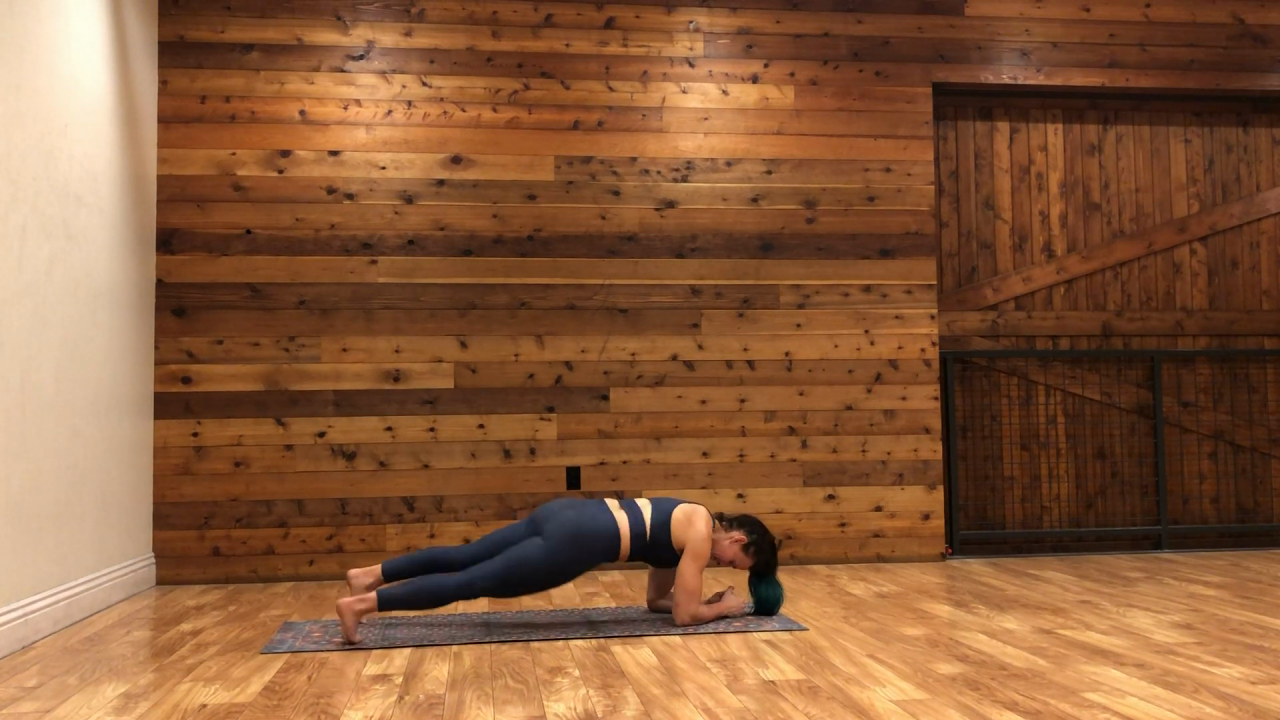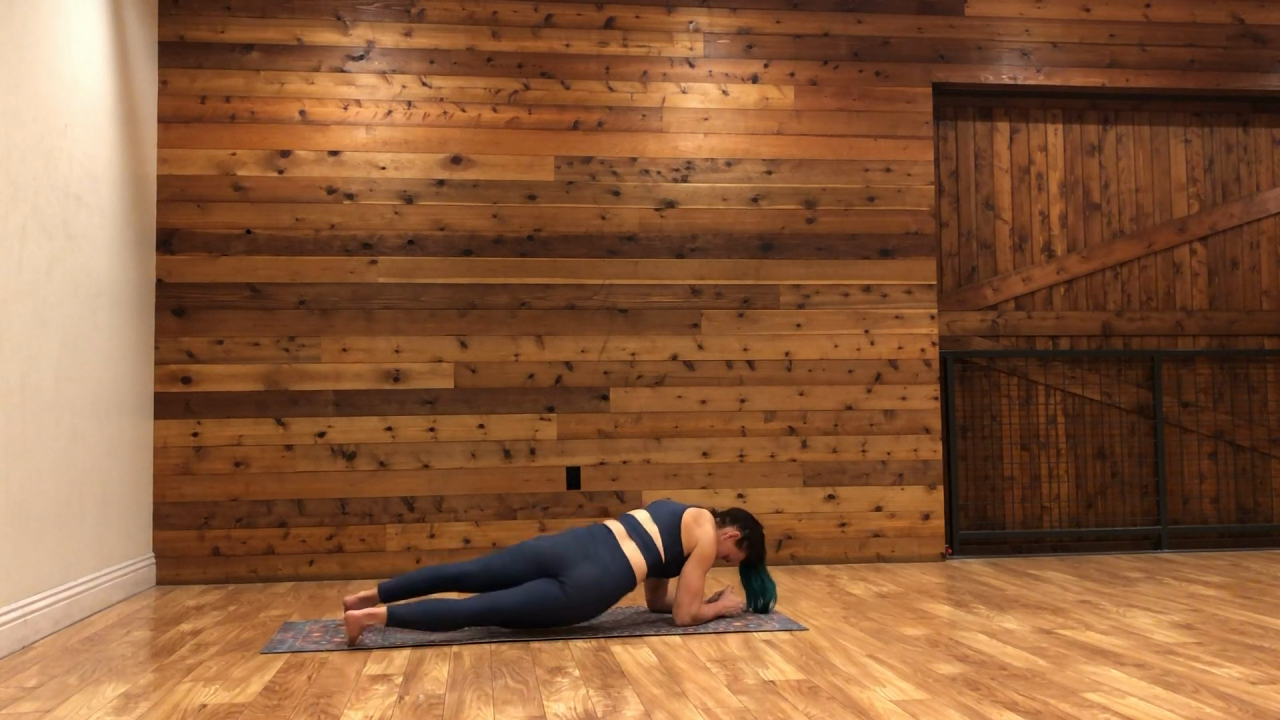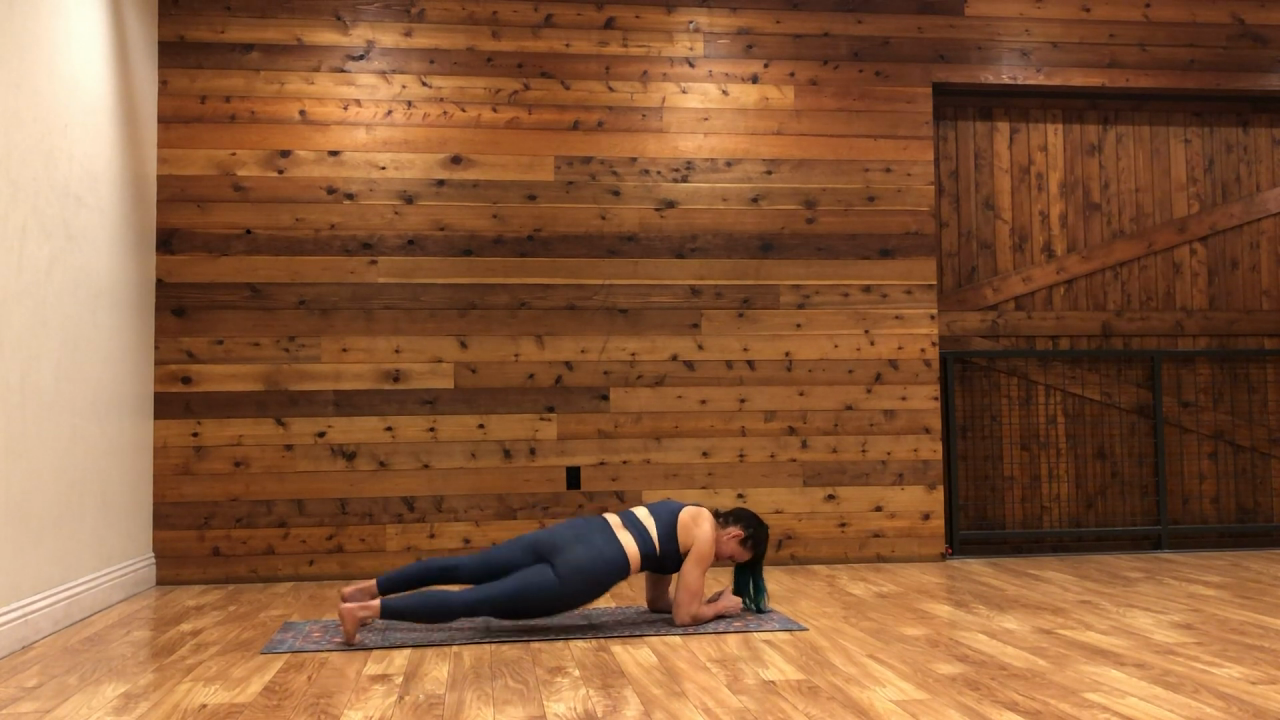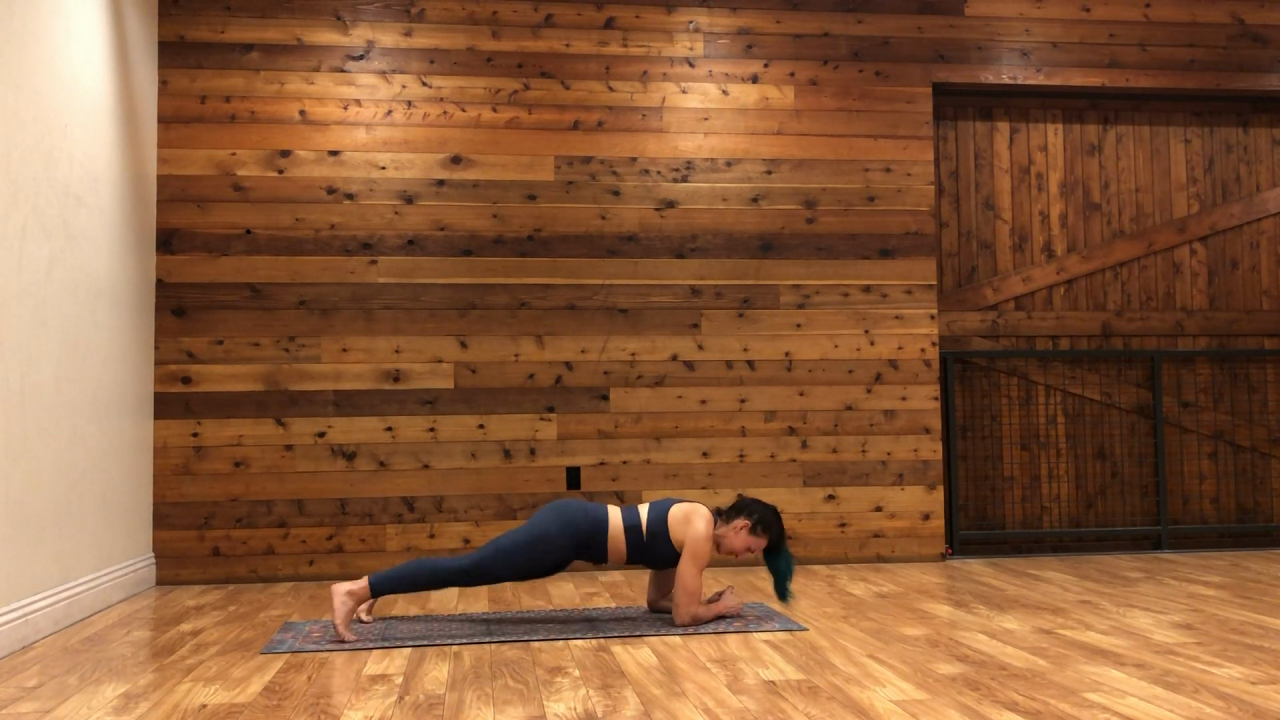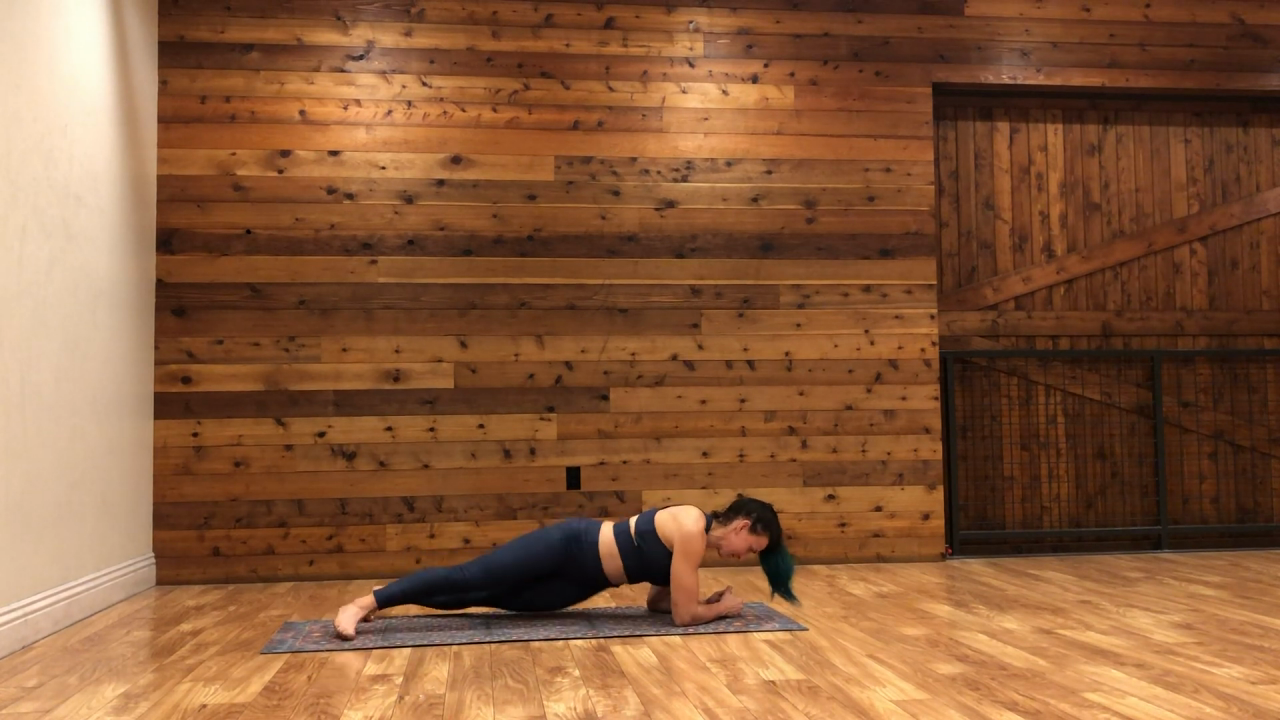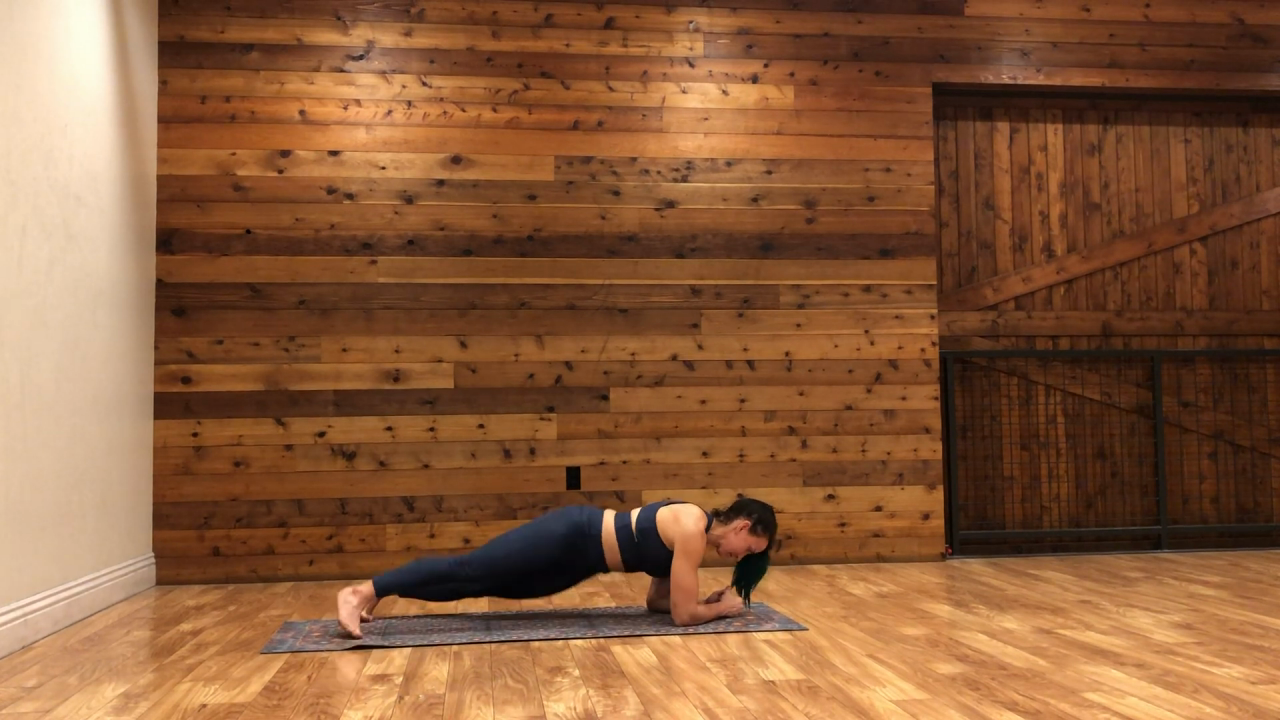
dt=0.3s
person 1, frame 1
left shoulder: (687, 520)
right shoulder: (702, 533)
left elbow: (657, 599)
right elbow: (683, 614)
left wrist: (706, 599)
right wrist: (723, 607)
left hip: (567, 513)
right hip: (578, 537)
left knee: (463, 558)
right knee: (470, 583)
left ankle: (370, 576)
right ankle: (361, 605)
person 1, frame 2
left shoulder: (677, 516)
right shoulder: (706, 535)
left elbow: (657, 599)
right elbow: (684, 615)
left wrist: (705, 599)
right wrist: (722, 606)
left hip: (570, 543)
right hip: (588, 583)
left knee: (463, 574)
right knee: (477, 609)
left ankle: (368, 596)
right ankle: (369, 617)
person 1, frame 3
left shoulder: (685, 517)
right shoulder: (705, 535)
left elbow: (657, 600)
right elbow: (684, 615)
left wrist: (705, 600)
right wrist: (721, 607)
left hip: (568, 534)
right hip: (584, 566)
left knee: (463, 570)
right knee: (474, 600)
left ankle: (367, 588)
right ankle: (364, 608)
person 1, frame 4
left shoulder: (688, 522)
right shoulder: (701, 531)
left elbow: (658, 600)
right elbow: (683, 614)
left wrist: (706, 599)
right wrist: (720, 607)
left hip: (570, 521)
right hip: (568, 530)
left knee: (469, 566)
right knee: (465, 570)
left ankle: (371, 584)
right ankle: (355, 591)
person 1, frame 5
left shoulder: (697, 537)
right shoulder: (691, 530)
left elbow: (659, 601)
right elbow: (683, 615)
left wrist: (706, 601)
right wrist: (721, 607)
left hip: (585, 576)
right hip: (570, 546)
left knee: (486, 596)
right knee: (470, 579)
left ankle: (383, 597)
right ankle: (365, 603)
person 1, frame 6
left shoulder: (693, 532)
right shoulder: (691, 530)
left elbow: (659, 600)
right elbow: (683, 614)
left wrist: (704, 599)
right wrist: (722, 607)
left hip: (580, 560)
right hip: (569, 534)
left knee: (480, 583)
right knee: (468, 570)
left ankle: (379, 589)
right ankle: (361, 591)
